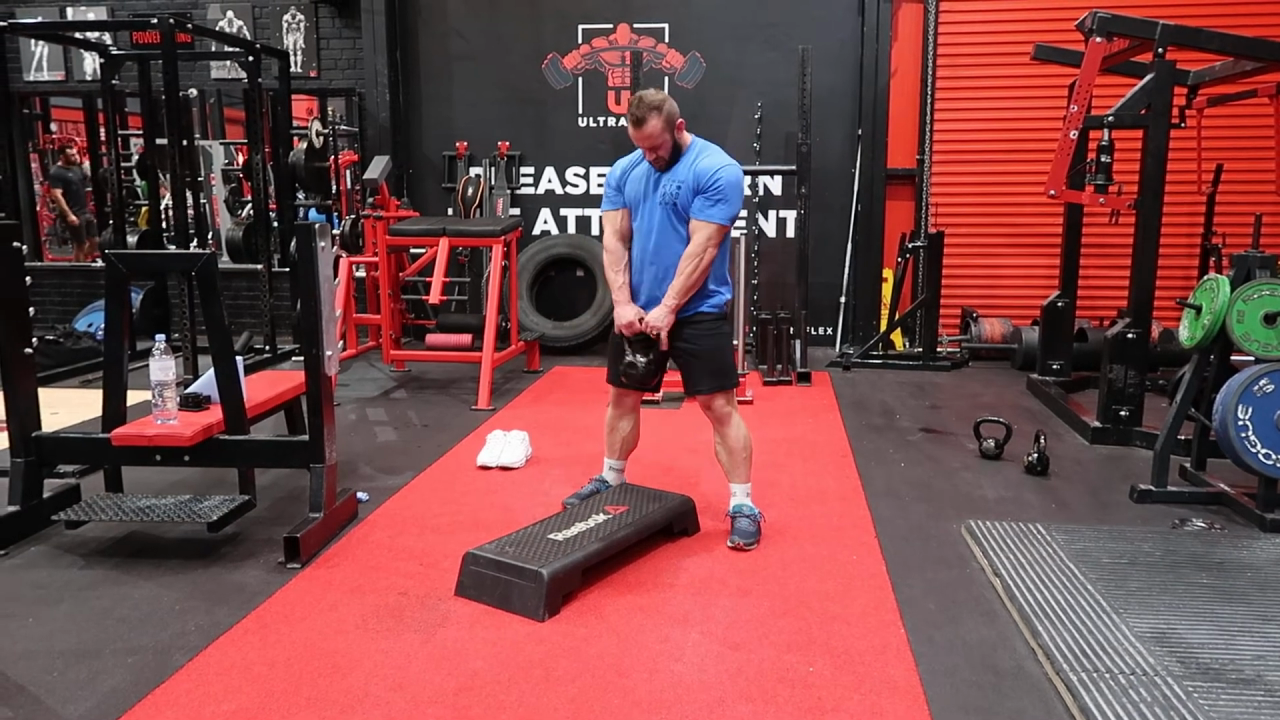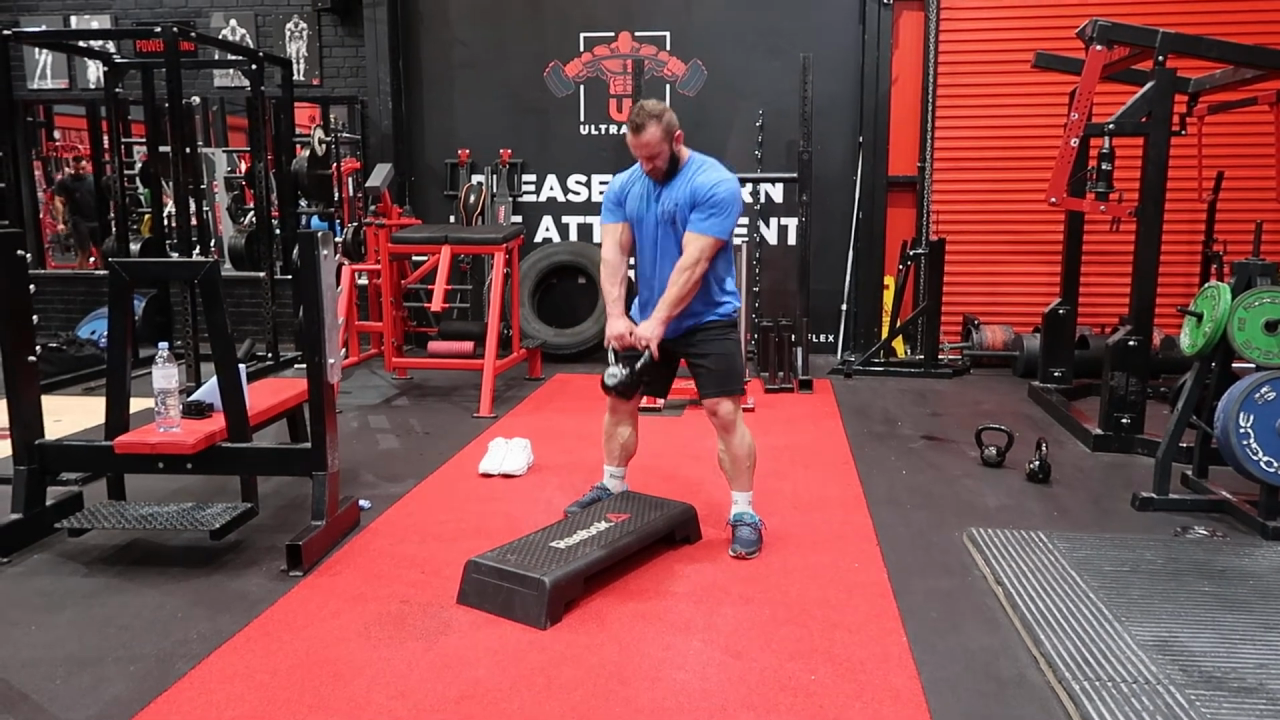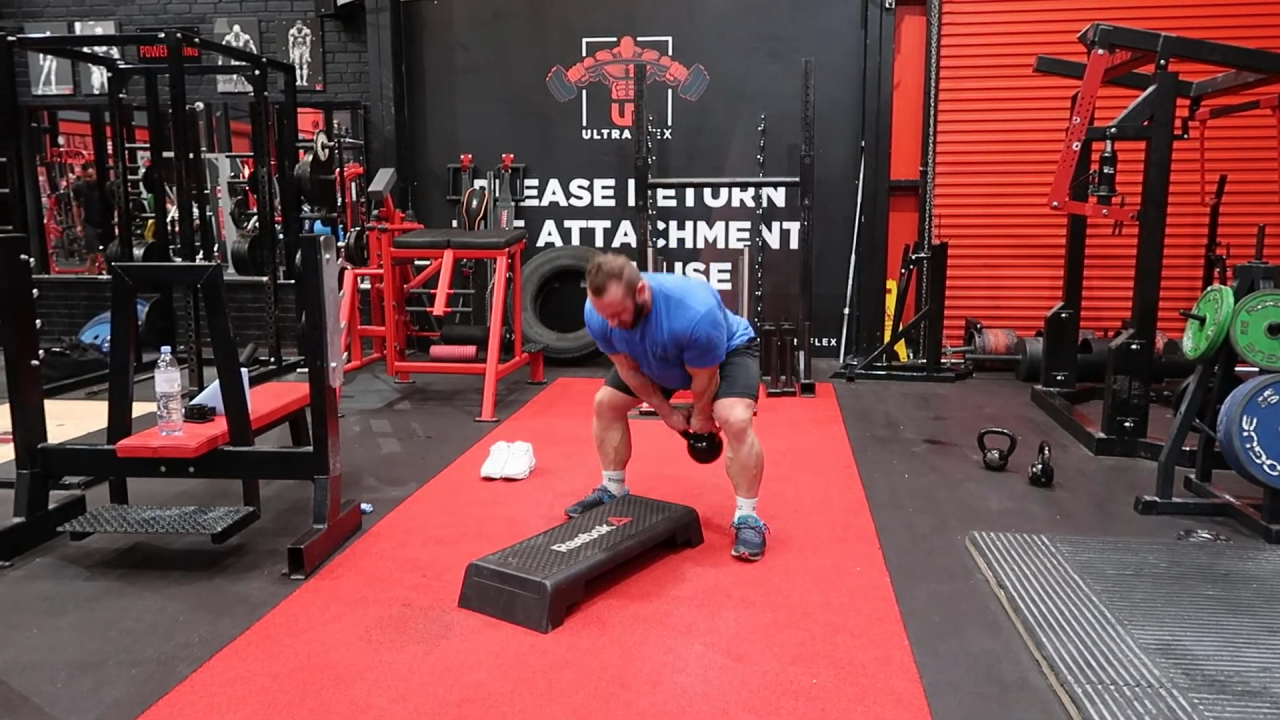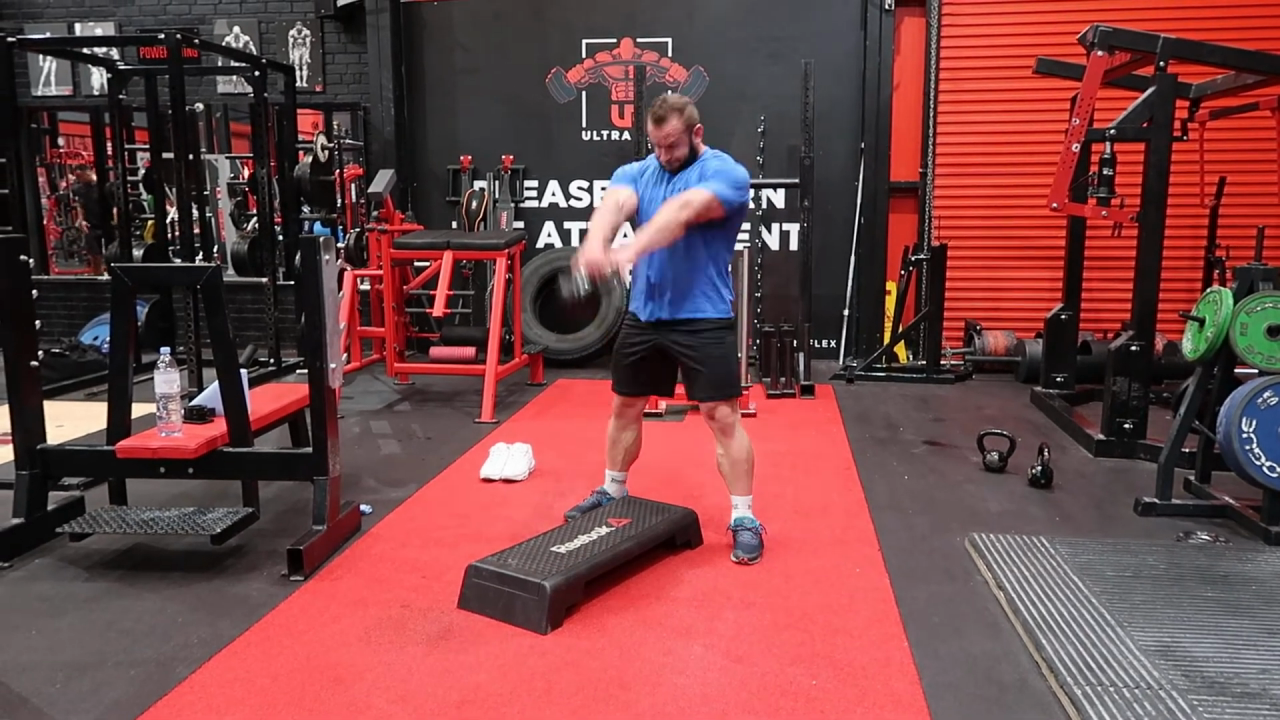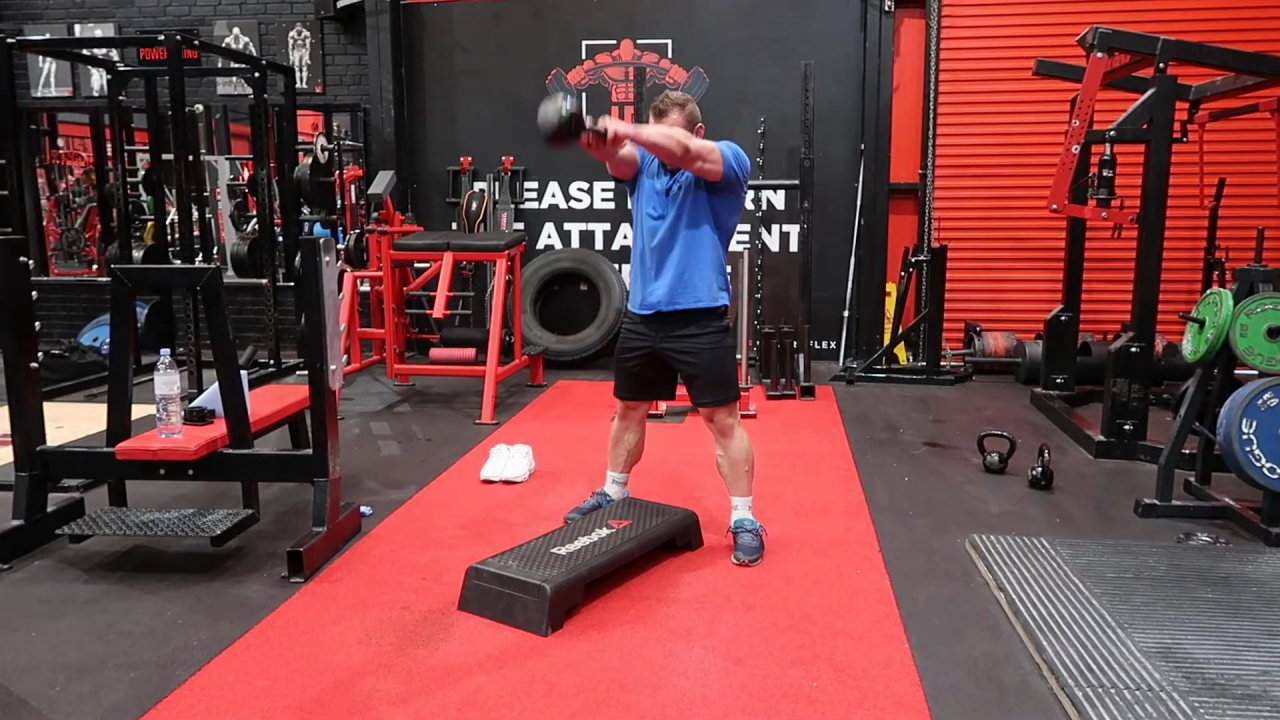
dt=0.5s
person 1, frame 1
left shoulder: (718, 170)
right shoulder: (623, 172)
left elbow: (702, 248)
right elbow: (615, 240)
left wrist: (668, 309)
right wrist: (623, 302)
left hip: (698, 312)
right hip: (637, 309)
left knee: (718, 405)
right knee: (622, 397)
left ankle: (743, 505)
right ankle: (611, 481)
person 1, frame 2
left shoulder: (715, 184)
right shoulder: (622, 187)
left elbow: (694, 263)
right elbow: (613, 253)
left wrist: (657, 323)
right wrist: (617, 315)
left hip: (708, 318)
right hip: (644, 315)
left knee: (724, 412)
right knee: (620, 397)
left ankle: (744, 513)
right ankle: (613, 487)
person 1, frame 3
left shoulder: (694, 311)
right shoulder: (597, 314)
left elbow: (704, 378)
right elbow: (629, 369)
left wrist: (701, 418)
right wrist: (667, 412)
left hip: (726, 351)
left knee: (736, 420)
right knee: (605, 402)
left ankle: (747, 518)
right ankle: (612, 489)
person 1, frame 4
left shoulder: (728, 175)
right shoulder: (637, 172)
left elbow: (682, 214)
right elbow: (613, 204)
left wrist: (630, 252)
right wrist: (595, 246)
left hip: (705, 318)
right hip: (644, 314)
left knee: (722, 416)
right knee: (625, 407)
left ankle: (744, 517)
right ankle: (613, 491)
person 1, frame 5
left shoulder: (727, 163)
right shoulder: (642, 165)
left elbow: (684, 150)
right elbow: (614, 156)
left wrist: (627, 130)
right wrist: (599, 135)
left hip: (700, 318)
right hip: (642, 315)
left knee: (721, 419)
right knee: (628, 410)
left ankle: (744, 520)
right ankle: (613, 493)
